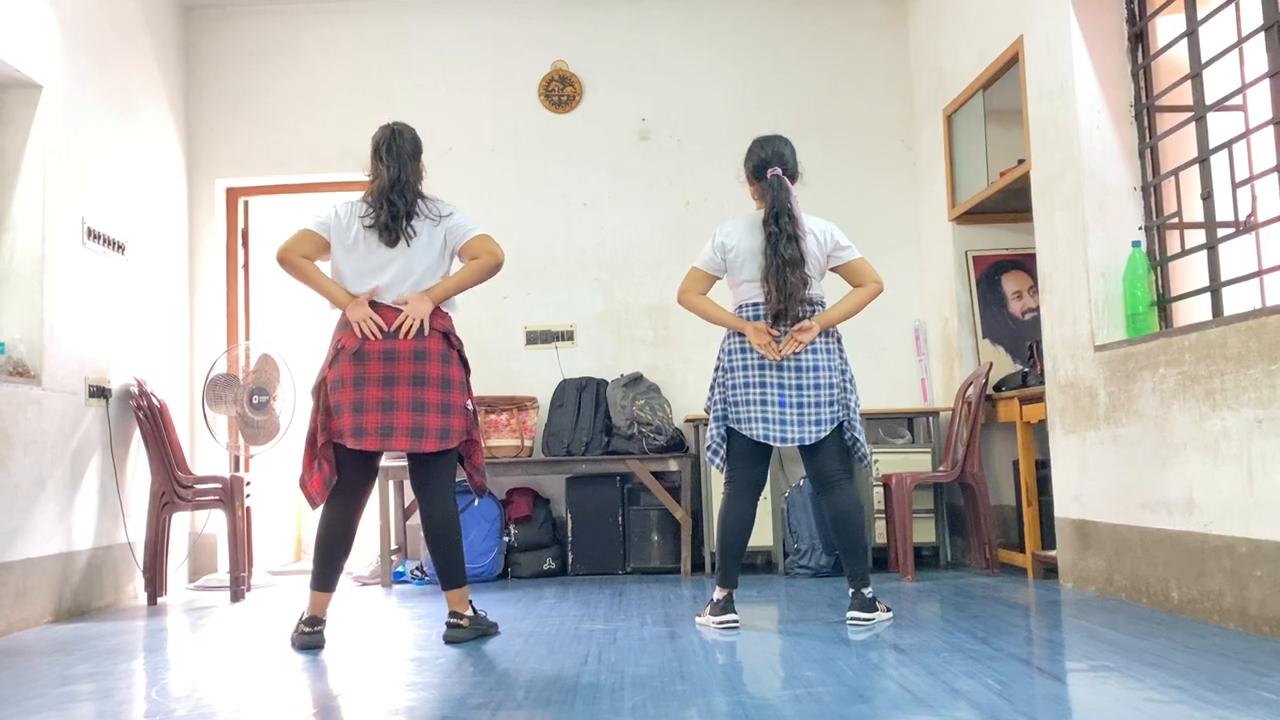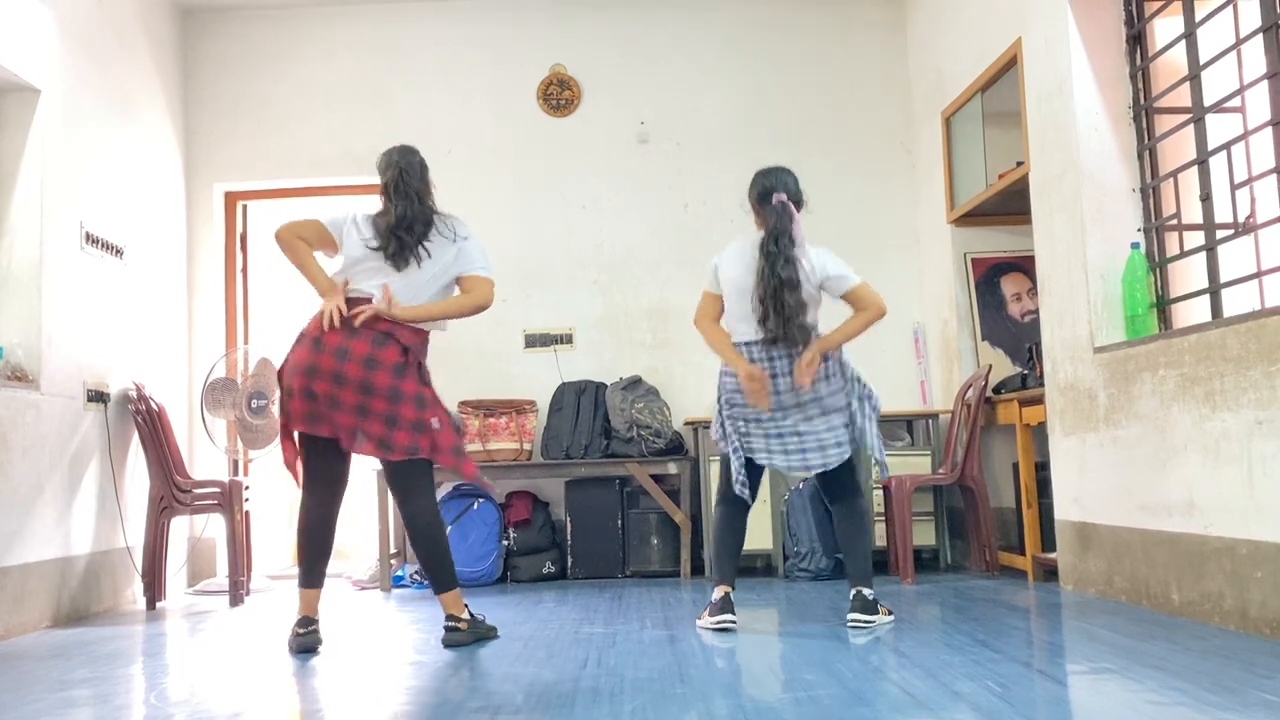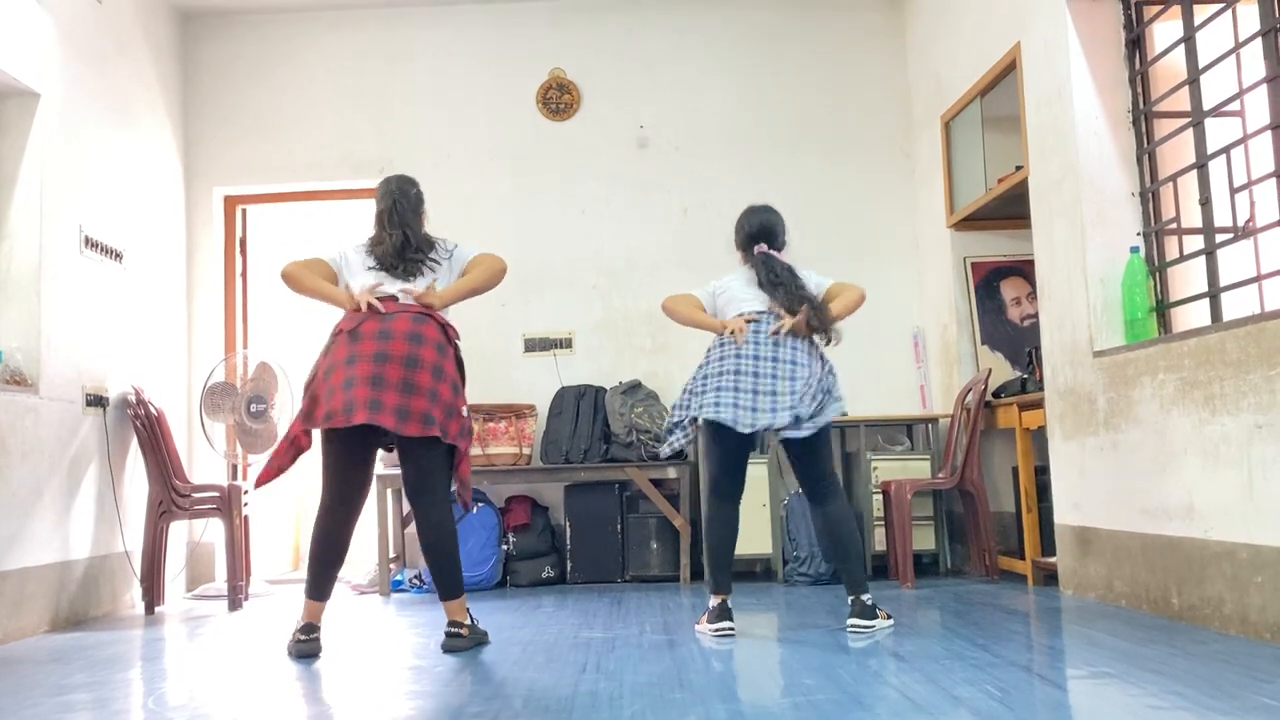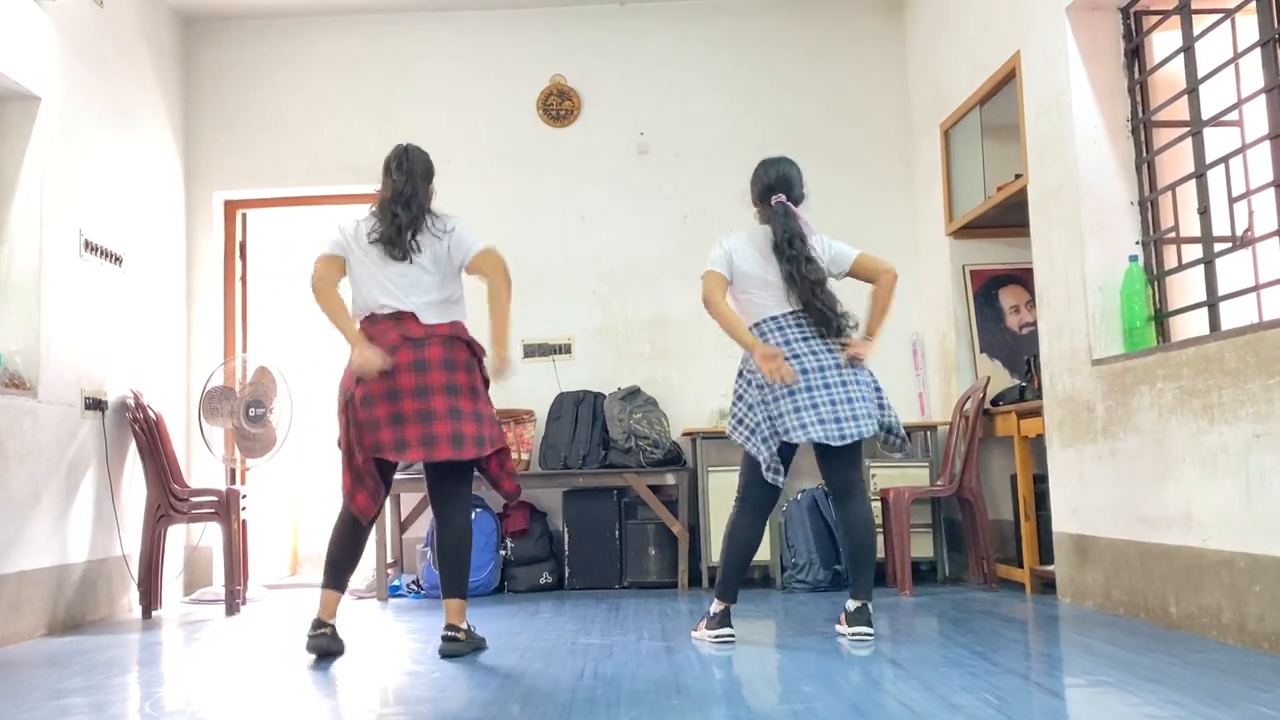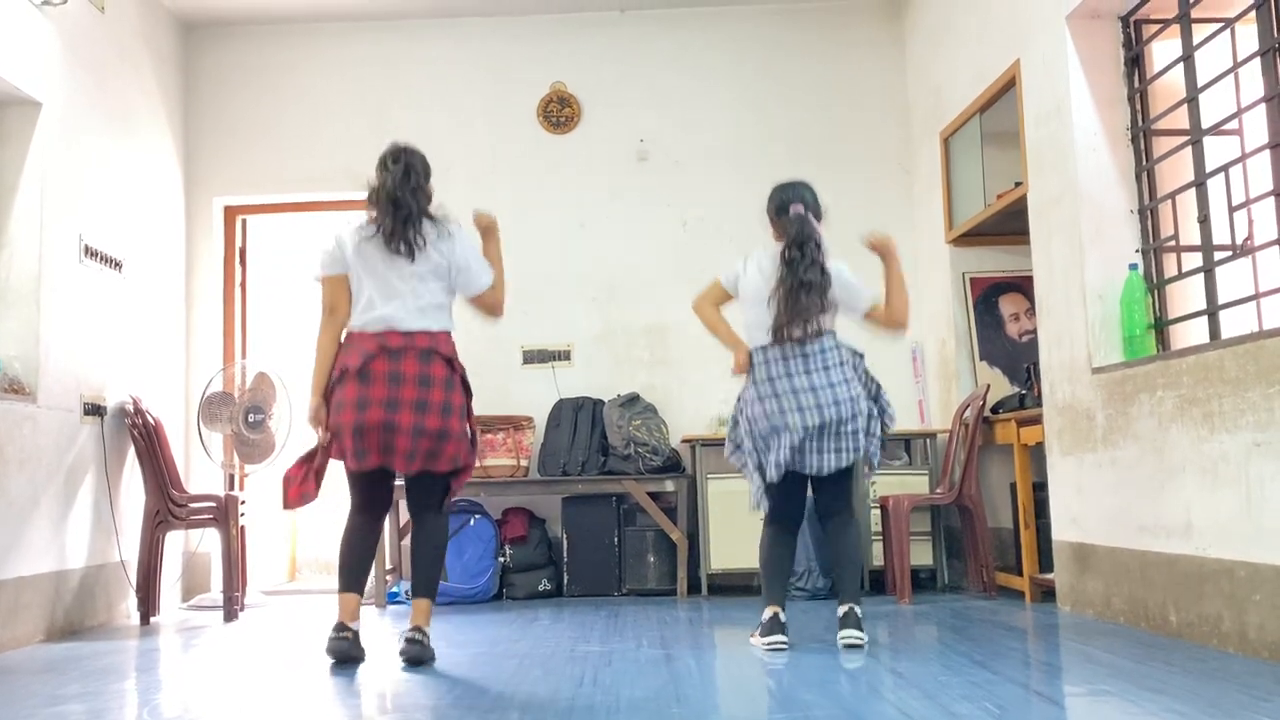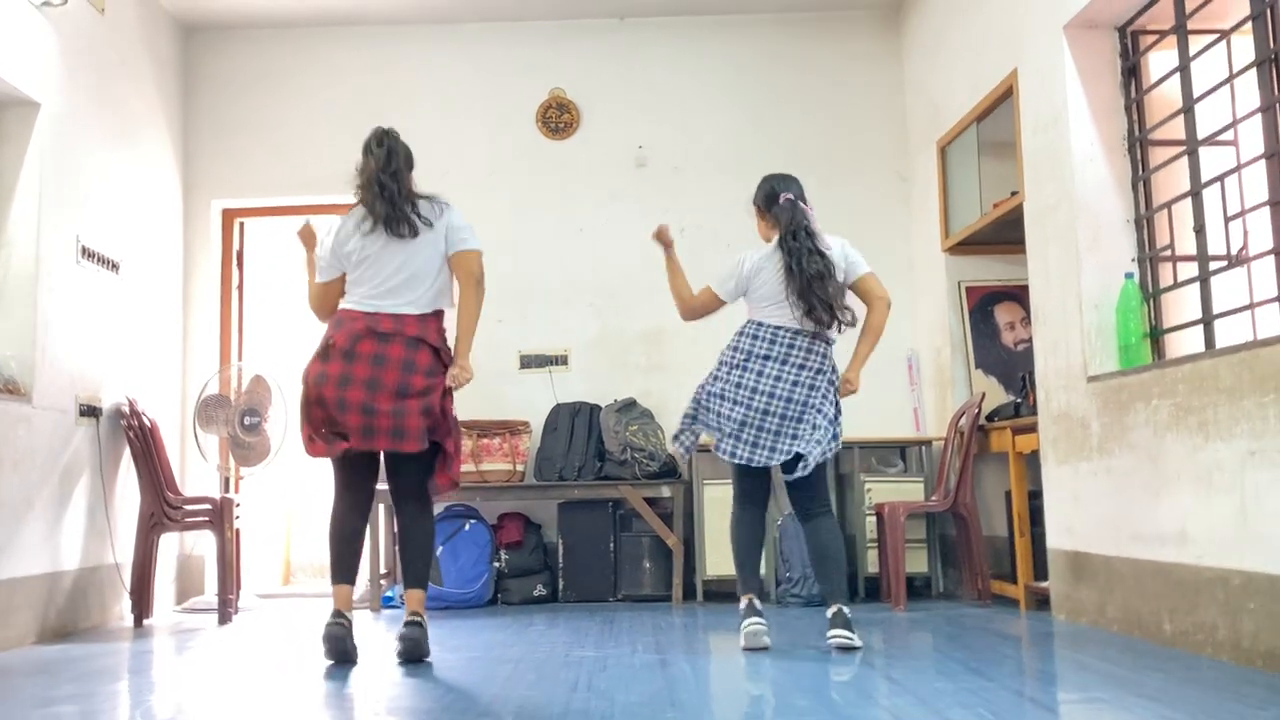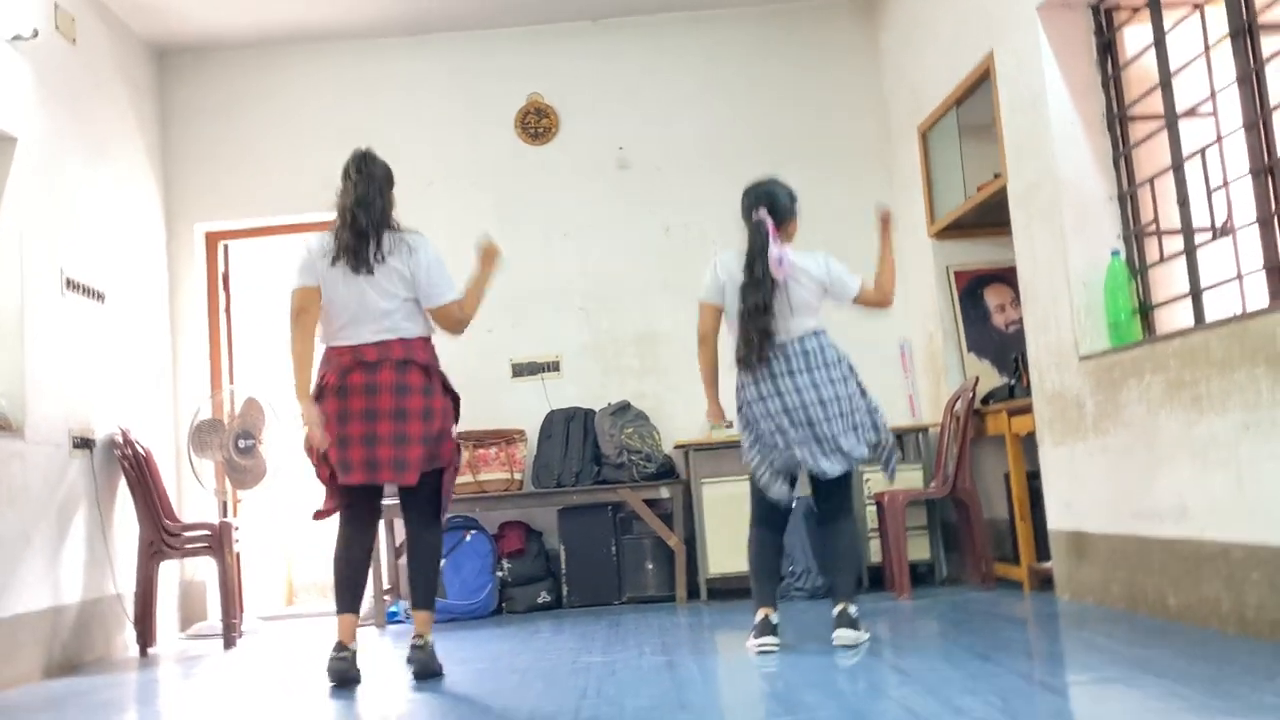
dt=0.5s
person 1, frame 1
left shoulder: (343, 216)
right shoulder: (443, 217)
left elbow: (288, 254)
right elbow: (492, 256)
left wrist: (346, 300)
right wrist: (432, 296)
left hip: (361, 353)
right hip: (425, 355)
left knee: (345, 491)
right knee: (435, 491)
left ankle: (313, 618)
right ankle: (460, 613)
person 1, frame 2
left shoulder: (358, 225)
right shoulder: (455, 236)
left elbow: (288, 233)
right elbow: (481, 296)
left wrist: (328, 290)
right wrist: (403, 312)
left hip: (326, 351)
right hip: (391, 362)
left knee: (321, 490)
right knee: (415, 496)
left ankle: (306, 620)
right ankle: (457, 616)
person 1, frame 3
left shoulder: (352, 257)
right shoulder: (444, 253)
left elbow: (292, 271)
right elbow: (495, 266)
left wrist: (346, 299)
right wrist: (440, 299)
left hip: (355, 350)
right hip: (421, 349)
left knee: (340, 498)
right knee: (430, 496)
left ankle: (308, 626)
right ankle: (458, 621)
person 1, frame 4
left shoulder: (353, 233)
right shoulder: (448, 232)
left elbow: (322, 282)
right elbow: (495, 269)
left wrist: (357, 343)
right wrist: (500, 341)
left hip: (382, 367)
right hip: (443, 363)
left knee: (362, 497)
right knee: (451, 499)
left ankle: (324, 621)
right ankle: (456, 626)
person 1, frame 5
left shoulder: (347, 241)
right shoulder: (448, 237)
left elbow: (332, 320)
right elbow: (492, 304)
left wrist: (319, 394)
right wrist: (491, 238)
left hip: (362, 372)
right hip: (428, 374)
left knee: (367, 505)
right knee: (428, 507)
left ankle: (347, 624)
right ankle: (418, 627)
person 1, frame 6
left shoulder: (347, 226)
right shoulder: (443, 216)
left elbow: (323, 306)
right elbow: (471, 280)
left wrist: (312, 252)
right wrist: (462, 354)
left hip: (351, 356)
right hip: (413, 358)
left knee: (352, 492)
right knee: (413, 496)
left ankle: (340, 615)
right ankle: (414, 616)
person 1, frame 7
left shoulder: (317, 251)
right shoulder: (413, 248)
left elbow: (302, 322)
right elbow: (454, 322)
left wrist: (305, 397)
right wrist: (484, 272)
left hip: (345, 389)
right hip: (407, 383)
left knee: (357, 520)
right knee: (422, 516)
left ankle: (345, 643)
right ankle: (421, 636)
person 2, frame 1
left shoulder: (730, 234)
right shoulder: (821, 231)
left elbow: (688, 294)
right elbow: (872, 284)
left wrist: (746, 327)
right wrist: (818, 325)
left hip: (749, 364)
right hip: (815, 361)
left knee: (742, 486)
right knee: (836, 482)
left ankle: (723, 598)
right ankle: (862, 595)
person 2, frame 2
left shoulder: (730, 257)
right shoulder: (815, 260)
left elbow: (706, 321)
right elbow: (875, 307)
left wrist: (739, 365)
right wrist: (820, 348)
left hip: (748, 392)
right hip: (811, 388)
left knee: (732, 497)
right knee: (846, 493)
left ankle: (721, 598)
right ankle: (863, 596)
person 2, frame 3
left shoulder: (723, 285)
right shoulder: (802, 279)
left elbow: (672, 305)
right elbow: (854, 293)
left wrist: (721, 325)
right wrist: (815, 321)
left hip: (732, 368)
right hip: (796, 365)
left knee: (723, 495)
right knee: (825, 491)
left ankle: (719, 606)
right ankle: (861, 603)
person 2, frame 4
left shoulder: (733, 246)
right shoulder: (818, 244)
left elbow: (713, 298)
right elbow: (885, 274)
left wrist: (759, 351)
right wrist: (865, 338)
left hip: (776, 374)
right hip: (833, 367)
left knee: (754, 500)
right knee: (849, 491)
left ankle: (720, 612)
right ankle: (858, 608)
person 2, frame 5
left shoulder: (752, 263)
right shoulder: (834, 273)
left elbow: (703, 304)
right elbow: (896, 320)
left wrist: (738, 345)
right wrist: (890, 257)
left hip: (770, 396)
right hip: (830, 391)
left knee: (782, 514)
right knee: (837, 512)
left ankle: (773, 617)
right ankle: (849, 612)
person 2, frame 6
left shoulder: (751, 261)
right shoulder: (836, 250)
left elbow: (690, 309)
right elbow: (880, 301)
left wrist: (669, 252)
right wrist: (855, 367)
left hip: (749, 377)
right hip: (808, 387)
left knee: (749, 500)
right knee: (814, 506)
left ankle: (750, 604)
right ankle: (838, 612)
person 2, frame 7
left shoulder: (726, 268)
right shoulder: (815, 265)
left elbow: (705, 337)
right elbow: (882, 297)
left wrist: (713, 399)
right wrist: (886, 238)
left hip: (765, 396)
right hip: (823, 386)
left knee: (768, 515)
right knee: (836, 510)
left ankle: (765, 618)
right ankle: (845, 611)
